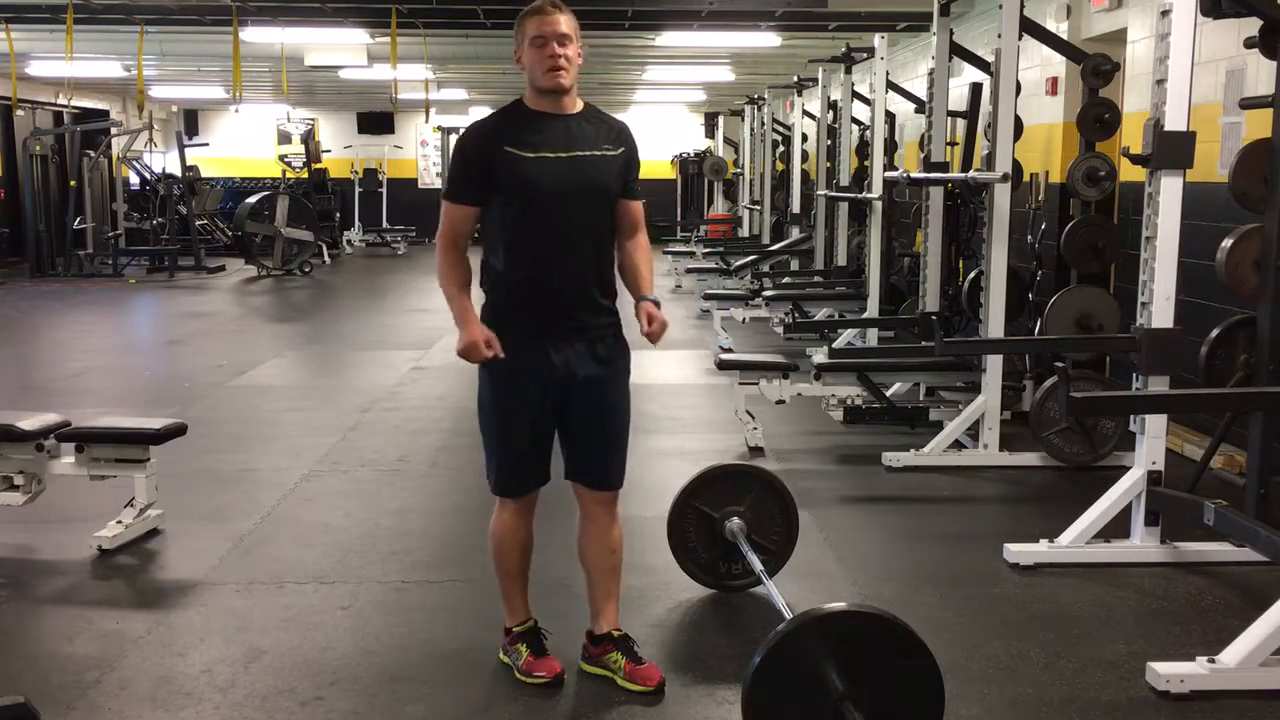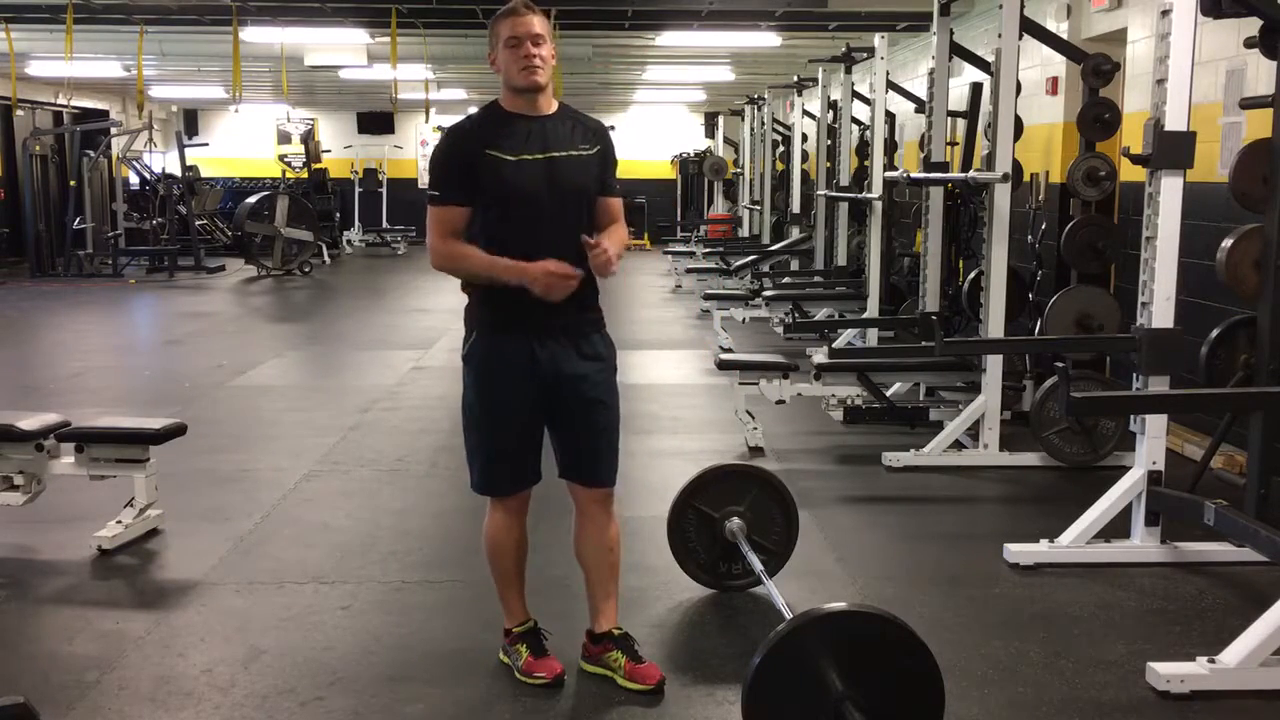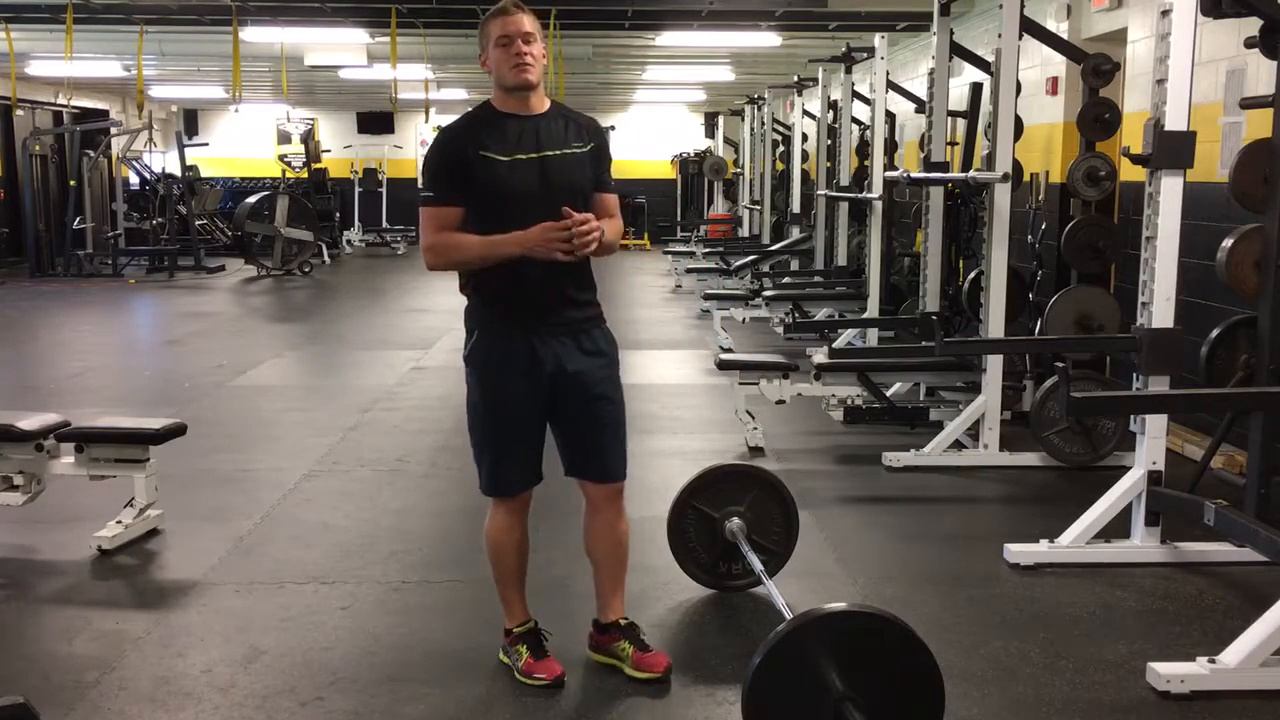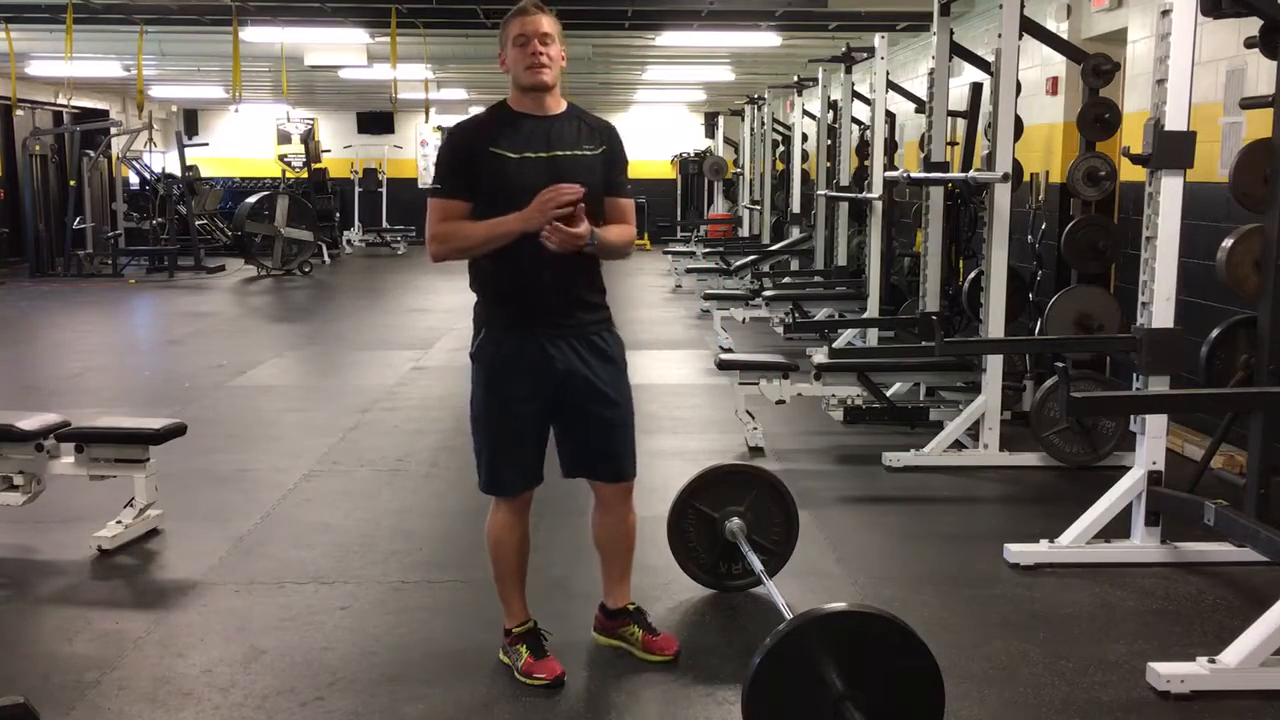
dt=0.3s
person 1, frame 1
left shoulder: (614, 136)
right shoulder: (487, 139)
left elbow: (632, 232)
right elbow: (451, 241)
left wrist: (645, 295)
right wrist: (466, 318)
left hip: (598, 344)
right hip: (517, 346)
left knee: (601, 495)
right knee: (518, 496)
left ankle: (605, 638)
right ankle: (519, 631)
person 1, frame 2
left shoulder: (591, 135)
right shoulder: (466, 141)
left elbow: (613, 220)
right elbow: (443, 247)
left wrist: (608, 248)
right wrist: (523, 273)
left hip: (582, 339)
right hip: (502, 341)
left knee: (596, 493)
right knee: (509, 497)
left ankle: (604, 637)
right ankle: (519, 632)
person 1, frame 3
left shoulder: (584, 133)
right shoulder: (459, 142)
left elbow: (613, 224)
right elbow: (435, 249)
left wrist: (596, 233)
right wrist: (525, 241)
left hip: (583, 334)
right hip: (503, 342)
left knee: (607, 485)
right knee: (510, 497)
left ankle: (612, 627)
right ankle: (519, 632)
person 1, frame 4
left shoulder: (599, 136)
right shoulder: (472, 139)
left elbow: (626, 233)
right elbow: (440, 240)
left wrist: (587, 237)
right wrist: (525, 217)
left hip: (590, 335)
right hip: (510, 341)
left knee: (615, 484)
right knee: (512, 496)
left ankle: (617, 610)
right ankle: (518, 631)
